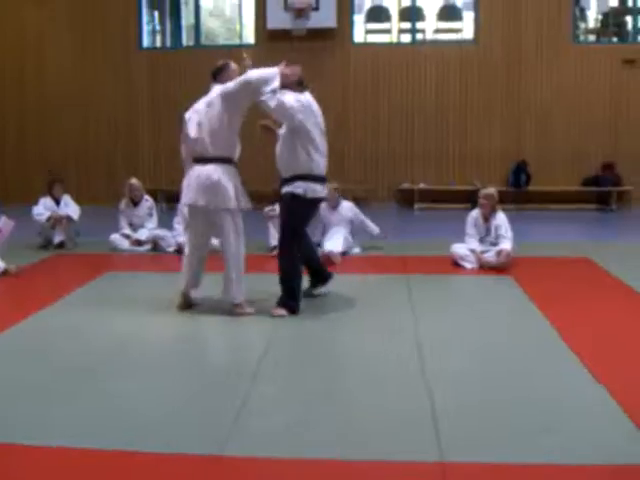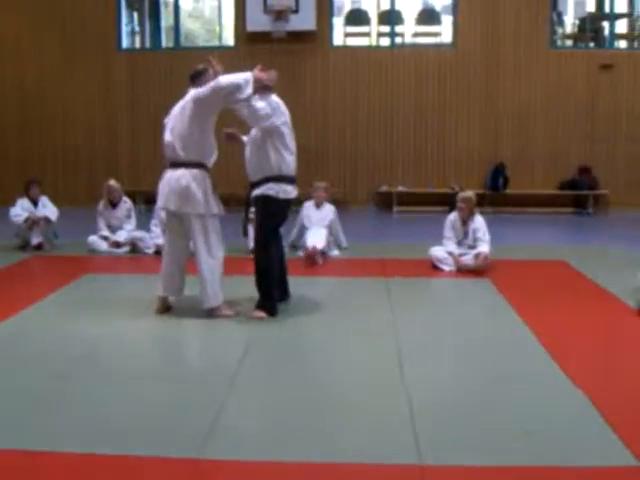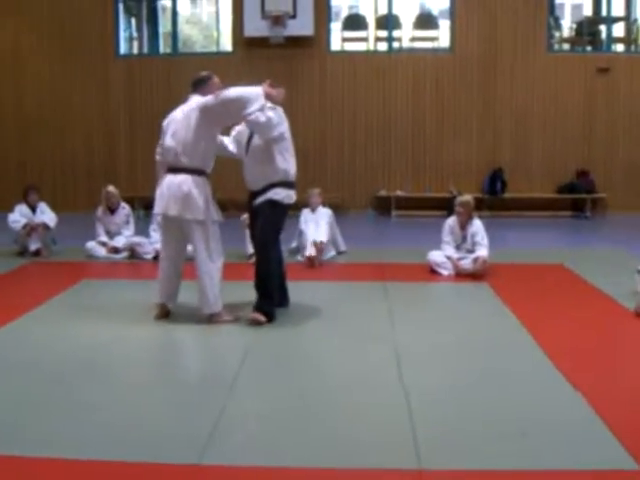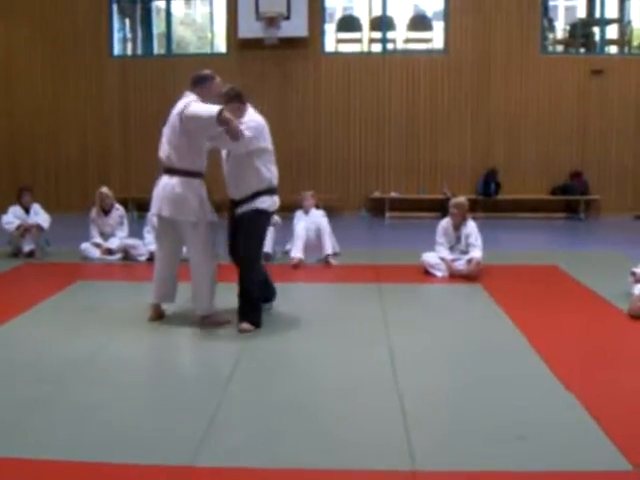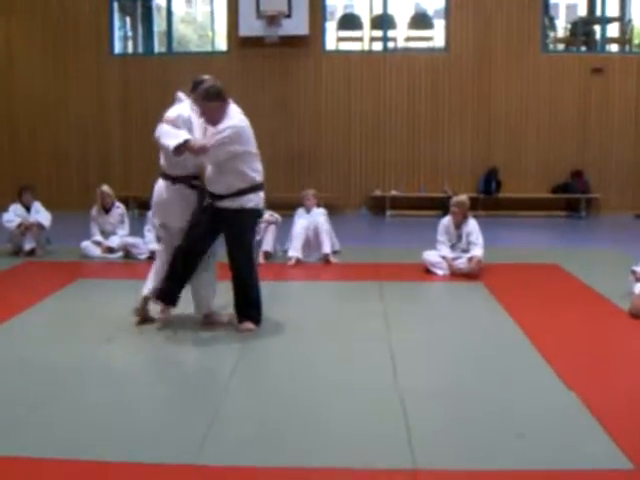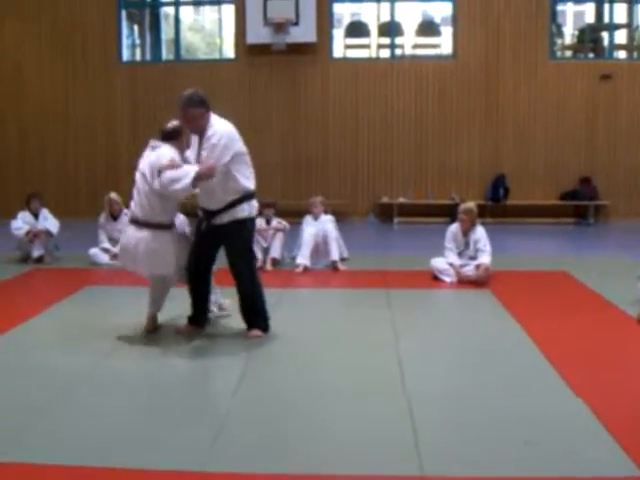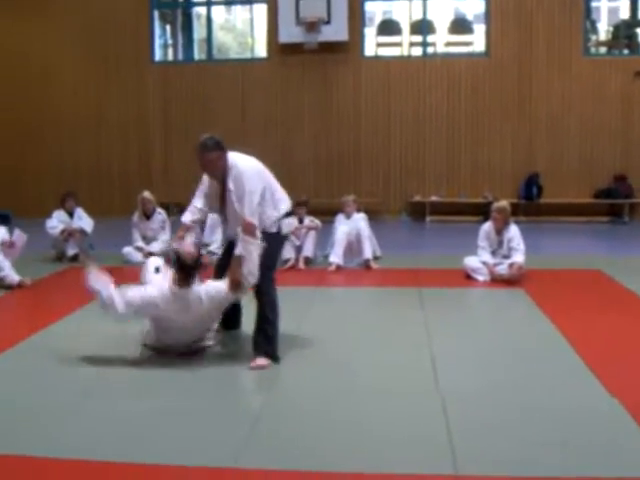
dt=0.4s
person 1, frame 1
left shoulder: (303, 104)
right shoulder: (301, 106)
left elbow: (274, 100)
right wrist: (277, 133)
left hip: (303, 186)
right hip: (302, 184)
left knee: (288, 241)
right knee: (297, 235)
left ankle: (289, 301)
right ankle: (319, 275)
person 1, frame 2
left shoulder: (273, 106)
right shoulder: (267, 110)
left elbow: (247, 107)
right wrist: (240, 139)
left hip: (275, 188)
right hip: (269, 187)
left knee: (264, 243)
right knee: (270, 241)
left ankle: (267, 304)
right ankle: (279, 291)
person 1, frame 3
left shoulder: (274, 113)
right shoulder: (248, 122)
left elbow: (262, 122)
right elbow: (231, 146)
left hip: (276, 192)
right hip: (258, 193)
left knee: (264, 245)
right knee: (266, 245)
left ankle: (264, 307)
right ankle: (278, 296)
person 1, frame 4
left shoulder: (254, 123)
right shoulder: (237, 121)
left hip: (258, 202)
right hip: (238, 201)
left knee: (248, 257)
right knee: (238, 254)
left ankle: (249, 315)
right ankle: (264, 291)
person 1, frame 5
left shoulder: (235, 126)
right shoulder: (221, 116)
left elbow: (202, 150)
left wrist: (180, 138)
left hip: (243, 202)
right hip: (218, 197)
left knee: (241, 259)
right knee: (191, 244)
left ankle: (250, 315)
right ankle: (167, 296)
person 1, frame 6
left shoulder: (222, 132)
right shoulder: (198, 135)
left hip: (236, 210)
right hip: (210, 212)
left knee: (242, 268)
right knee: (197, 264)
left ankle: (257, 323)
right ankle: (198, 319)
person 1, frame 7
left shoulder: (245, 171)
right shoulder: (212, 173)
left elbow: (249, 220)
right elbow: (199, 203)
left wrist: (238, 263)
right wrist: (183, 231)
left hip: (269, 226)
left knee: (262, 282)
right knee: (222, 271)
left ankle: (266, 350)
right ankle: (230, 323)
person 2, frame 1
left shoulder: (197, 106)
right shoulder: (225, 95)
left elbow: (186, 146)
right elbow: (248, 81)
right wrist: (280, 73)
left hip: (197, 176)
right hip: (220, 176)
left knee: (196, 240)
right knee: (233, 244)
left ankle: (186, 295)
right ankle: (237, 301)
person 2, frame 2
left shoulder: (178, 109)
right shoulder: (199, 99)
right elbow: (222, 86)
right wrist: (254, 77)
left hip: (173, 180)
right hip: (193, 182)
left knee: (174, 245)
right knee: (209, 247)
left ankle: (165, 299)
right ankle: (214, 304)
person 2, frame 3
left shoulder: (175, 114)
right shoulder: (205, 107)
left elbow: (160, 154)
right elbow: (229, 97)
right wrist: (263, 92)
left hip: (170, 186)
right hip: (192, 187)
left knee: (170, 251)
right knee: (208, 252)
left ankle: (162, 304)
right ankle: (213, 309)
person 2, frame 4
left shoulder: (181, 109)
right shoulder: (191, 104)
right elbow: (197, 109)
right wrist: (225, 118)
left hip: (168, 186)
right hip: (186, 188)
left knee: (166, 251)
right knee: (202, 254)
left ankle: (157, 305)
right ankle: (206, 311)
person 2, frame 5
left shoulder: (190, 112)
right shoulder: (183, 112)
right elbow: (163, 131)
right wrist: (188, 146)
left hip: (169, 189)
right hip: (181, 191)
left knee: (168, 252)
right knee: (202, 253)
left ankle: (144, 304)
right ankle: (207, 312)
person 2, frame 6
left shoulder: (151, 153)
right shoulder: (169, 157)
right elbow: (170, 180)
right wrist: (199, 173)
left hip: (134, 237)
right hip: (157, 238)
left knee: (162, 272)
left ankle: (152, 318)
person 2, frame 7
left shoulder: (159, 296)
right shoulder: (211, 295)
left elbow: (117, 301)
right elbow: (246, 277)
left wrist: (97, 280)
right wrist: (248, 236)
left knee: (154, 263)
